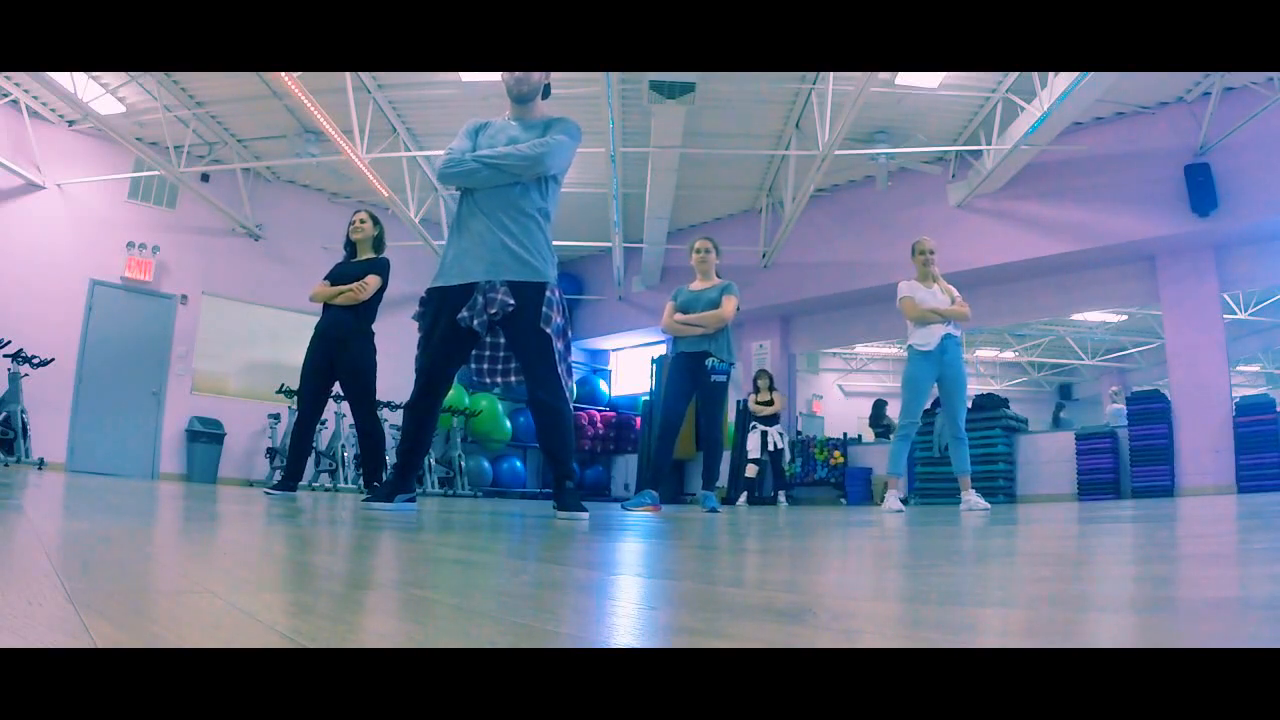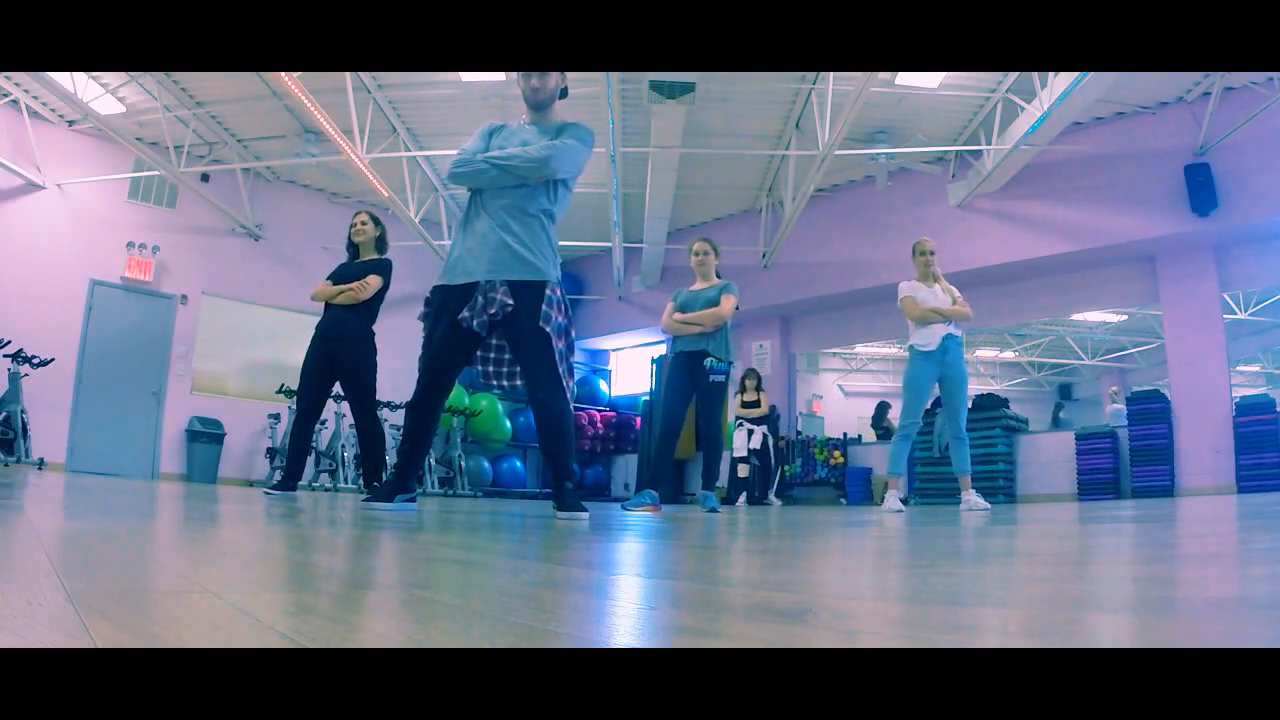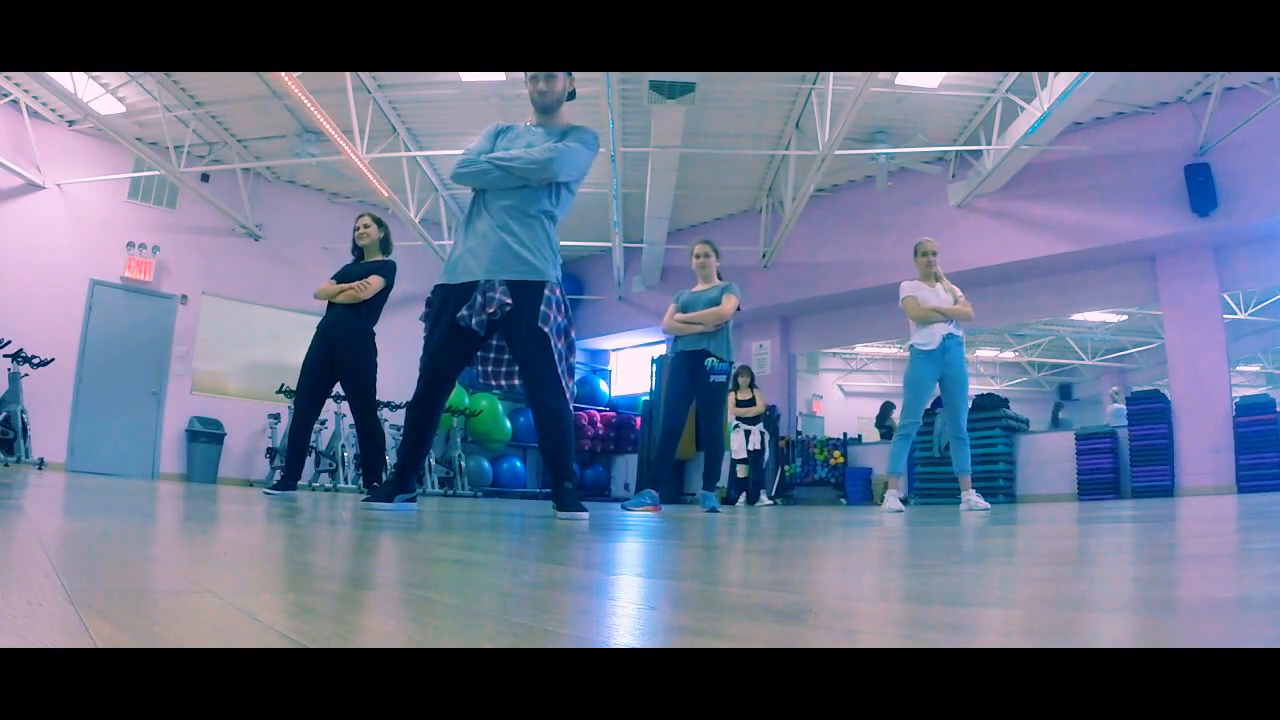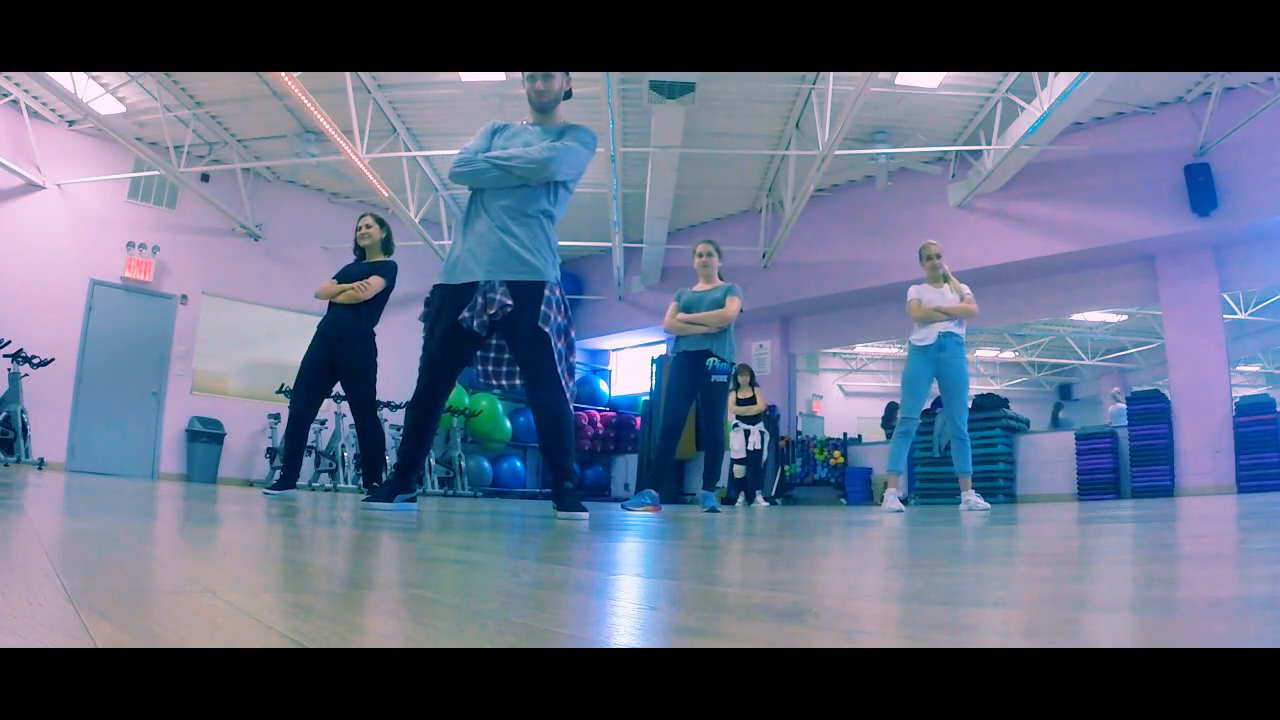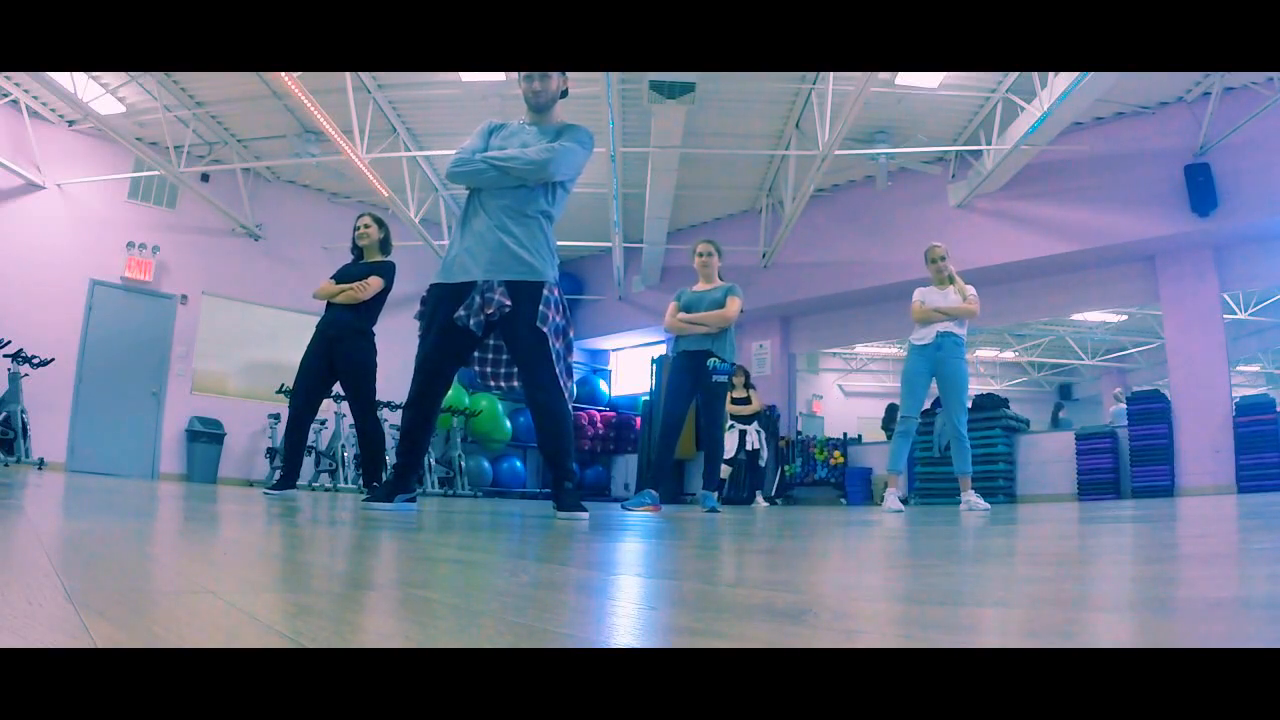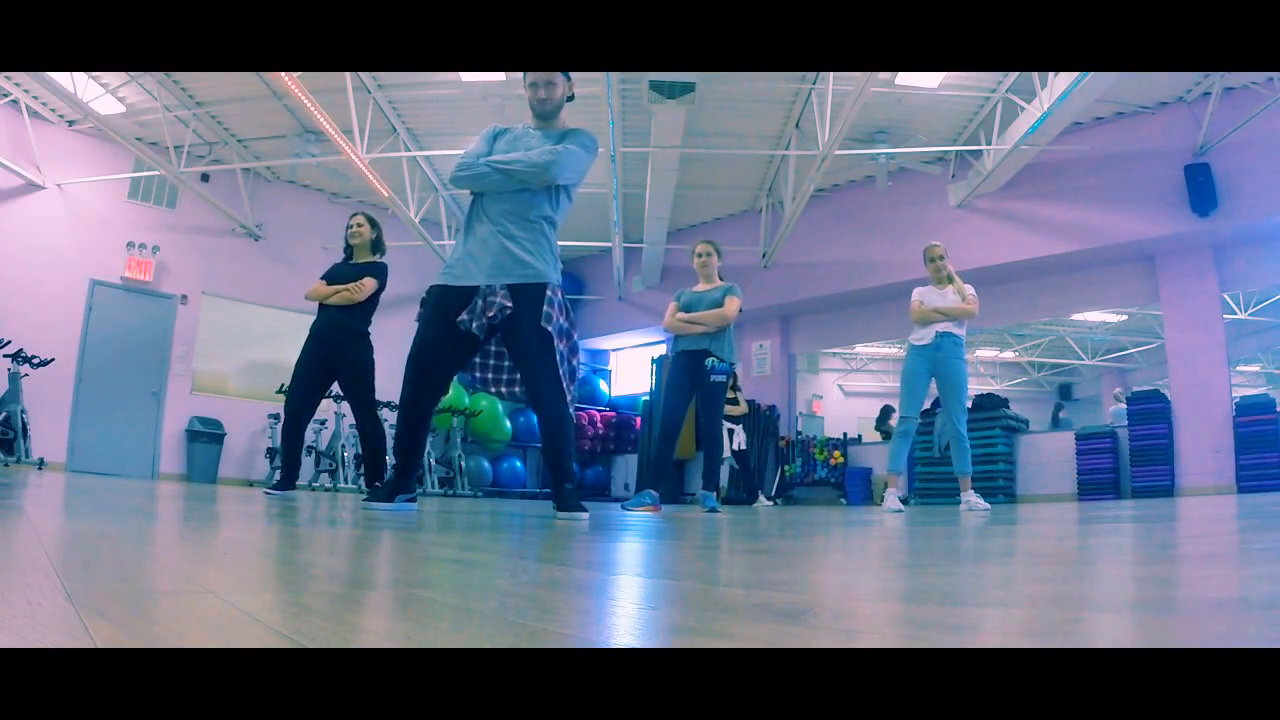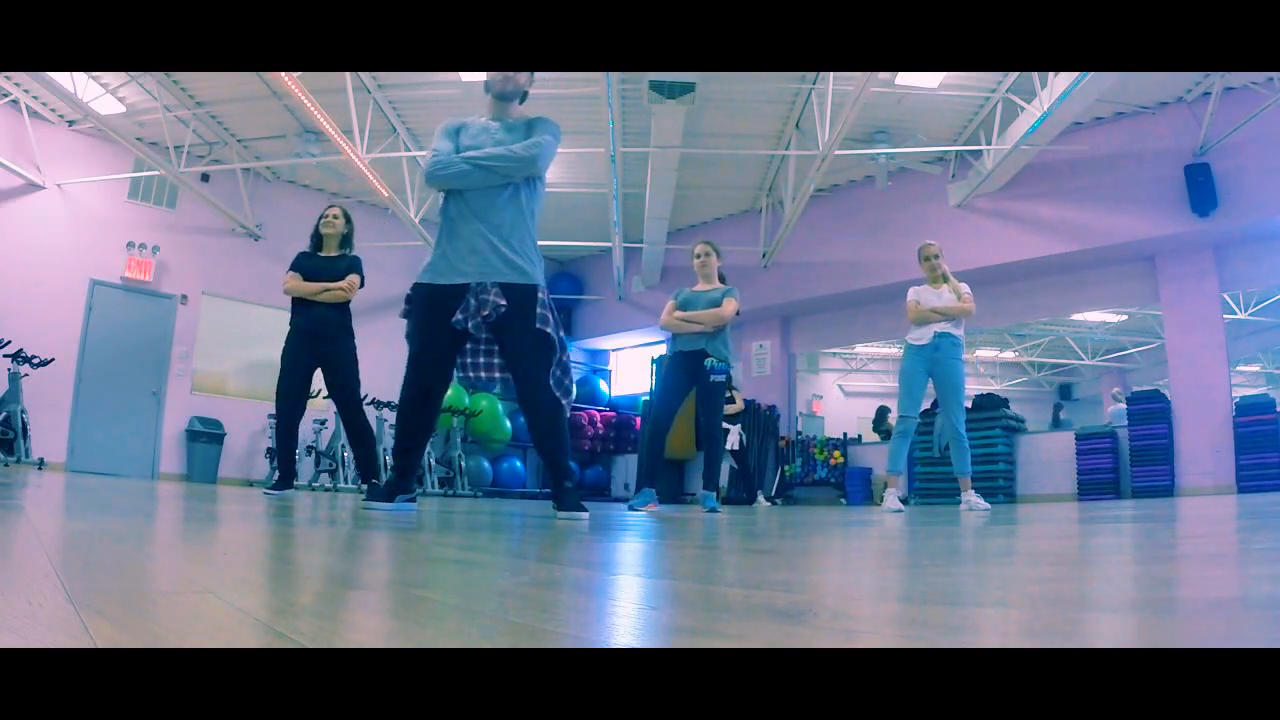
dt=0.3s
person 1, frame 1
left shoulder: (562, 129)
right shoulder: (477, 128)
left elbow: (541, 158)
right elbow: (447, 169)
left wrist: (480, 160)
right wrist: (516, 168)
left hip: (527, 275)
right hip: (459, 273)
left knee: (547, 388)
right knee: (428, 384)
left ankle: (565, 489)
right ankle: (402, 483)
person 1, frame 2
left shoulder: (576, 136)
right shoulder: (493, 131)
left elbow: (547, 161)
right elbow: (458, 170)
left wrist: (490, 163)
right wrist: (523, 169)
left hip: (529, 275)
right hip: (463, 272)
left knee: (547, 387)
right knee: (430, 383)
left ankle: (564, 489)
right ankle: (402, 483)
person 1, frame 3
left shoulder: (581, 139)
right shoulder: (500, 131)
left elbow: (550, 164)
right elbow: (462, 170)
left wrist: (496, 162)
right wrist: (525, 171)
left hip: (530, 276)
right hip: (464, 272)
left knee: (545, 388)
right knee: (431, 383)
left ankle: (564, 489)
right ankle: (402, 482)
person 1, frame 4
left shoulder: (578, 138)
right shoulder: (496, 130)
left elbow: (548, 163)
right elbow: (459, 169)
left wrist: (491, 162)
right wrist: (521, 169)
left hip: (529, 275)
right hip: (463, 272)
left knee: (546, 387)
right knee: (430, 383)
left ankle: (565, 489)
right ankle: (402, 482)
person 1, frame 5
left shoulder: (575, 137)
right shoulder: (493, 129)
left elbow: (546, 164)
right elbow: (457, 169)
left wrist: (489, 162)
right wrist: (518, 168)
left hip: (527, 275)
right hip: (460, 272)
left knee: (544, 387)
right knee: (427, 381)
left ankle: (564, 489)
right ankle: (402, 482)
person 1, frame 6
left shoulder: (579, 143)
right shoulder: (497, 134)
left elbow: (549, 169)
right elbow: (460, 174)
left wrist: (491, 166)
right wrist: (522, 173)
left hip: (530, 279)
right hip: (461, 275)
left knee: (547, 389)
right knee: (420, 380)
left ankle: (565, 490)
right ankle: (402, 482)
person 1, frame 7
left shoulder: (541, 129)
right shoulder: (453, 129)
left elbow: (531, 159)
right elbow: (436, 172)
left wrist: (465, 163)
right wrist: (502, 167)
left hip: (515, 275)
right hip: (446, 274)
left knee: (537, 386)
right knee: (422, 382)
left ankle: (564, 488)
right ankle: (402, 482)
person 2, frame 1
left shoulder: (380, 264)
right shoulder: (340, 266)
left elbow: (363, 295)
right elbow: (314, 295)
left wrist: (330, 296)
right wrist: (345, 288)
left hip: (356, 341)
right hip: (323, 339)
left knee: (364, 413)
right knee: (306, 409)
left ankle: (374, 484)
right ankle: (290, 479)
person 2, frame 2
left shoulder: (382, 264)
right shoulder: (343, 267)
left elbow: (363, 295)
right elbow: (316, 294)
left wrist: (331, 296)
right wrist: (346, 288)
left hip: (356, 341)
right hip: (323, 338)
left knee: (364, 413)
right knee: (305, 408)
left ankle: (375, 484)
right ankle: (290, 479)
person 2, frame 3
left shoulder: (386, 266)
right shoulder: (348, 267)
left elbow: (363, 294)
right elbow: (319, 293)
left wrist: (333, 295)
right wrist: (347, 287)
left hip: (357, 342)
right hip: (324, 338)
left knee: (364, 412)
right knee: (304, 407)
left ankle: (374, 484)
right ankle: (289, 478)
person 2, frame 4
left shoulder: (387, 267)
right shoulder: (350, 267)
left elbow: (364, 294)
right elbow: (320, 292)
left wrist: (334, 295)
right wrist: (348, 287)
left hip: (357, 342)
right hip: (325, 338)
left knee: (364, 413)
right knee: (300, 406)
left ankle: (374, 484)
right ankle: (288, 477)
person 2, frame 5
left shoulder: (385, 267)
right shoulder: (348, 267)
left elbow: (362, 294)
right elbow: (318, 292)
left wrist: (333, 295)
right wrist: (346, 287)
left hip: (356, 342)
right hip: (324, 338)
left knee: (364, 412)
right knee: (300, 406)
left ankle: (374, 484)
right ankle: (288, 477)
person 2, frame 6
left shoulder: (377, 268)
right shoulder: (337, 268)
left elbow: (358, 296)
right elbow: (310, 293)
left wrist: (325, 296)
right wrist: (340, 289)
left hip: (353, 343)
right hip: (318, 341)
left knee: (365, 413)
right knee: (296, 407)
left ankle: (376, 483)
right ankle: (288, 477)
person 2, frame 7
left shoulder: (351, 261)
right shoulder: (303, 258)
left elbow: (347, 294)
right elbow: (289, 287)
left wrist: (308, 293)
right wrist: (330, 285)
left hip: (337, 339)
right hip: (300, 337)
left knee: (351, 408)
right knee: (287, 406)
left ankle: (371, 480)
right ankle: (285, 477)
person 3, frame 1
left shoulder: (727, 288)
right shoulder: (679, 291)
left elbow: (725, 316)
right elbow: (666, 325)
left wrist: (684, 318)
right wrist: (702, 328)
left hip: (714, 359)
right hip: (681, 360)
left knee: (711, 427)
right knee: (667, 423)
left ankle: (708, 492)
right ankle: (650, 492)
person 3, frame 2
left shoulder: (726, 287)
right shoulder: (680, 293)
left elbow: (723, 314)
right elbow: (665, 325)
left wrist: (683, 317)
right wrist: (700, 326)
left hip: (713, 359)
right hip: (680, 359)
left knee: (710, 427)
right knee: (668, 425)
left ankle: (708, 492)
right ankle: (650, 491)
person 3, frame 3
left shoulder: (728, 288)
right shoulder: (682, 295)
left elbow: (724, 313)
right elbow: (667, 325)
left wrist: (685, 318)
right wrist: (701, 326)
left hip: (714, 359)
right hip: (682, 360)
left knee: (712, 427)
right knee: (670, 425)
left ankle: (708, 492)
right ankle: (650, 491)
person 3, frame 4
left shoulder: (730, 290)
right shoulder: (683, 293)
left elbow: (728, 316)
right elbow: (669, 324)
left wrist: (688, 317)
right wrist: (705, 327)
left hip: (715, 358)
right hip: (683, 359)
left knee: (712, 427)
right knee: (670, 424)
left ankle: (708, 492)
right ankle: (650, 491)
person 3, frame 5
left shoulder: (730, 289)
right shoulder: (682, 293)
left elbow: (729, 316)
right elbow: (669, 324)
left wrist: (688, 317)
right wrist: (705, 327)
left hip: (716, 359)
right hip: (683, 359)
left knee: (712, 427)
right knee: (669, 423)
left ankle: (709, 492)
right ankle: (650, 491)
person 3, frame 6
left shoulder: (730, 289)
right shoulder: (682, 294)
left elbow: (727, 315)
right elbow: (668, 324)
left wrist: (686, 317)
right wrist: (703, 327)
left hip: (714, 359)
right hip: (682, 359)
left knee: (711, 426)
right knee: (668, 423)
left ankle: (709, 493)
right ankle: (650, 492)
person 3, frame 7
left shoulder: (728, 291)
right shoulder: (680, 293)
left elbow: (724, 316)
right elbow: (665, 322)
left wrist: (684, 316)
right wrist: (701, 325)
left hip: (712, 359)
right hip: (680, 358)
left knee: (711, 427)
right knee: (658, 420)
left ankle: (709, 493)
right ankle: (647, 490)
person 4, frame 1
left shoulder: (948, 289)
right shoulder: (906, 287)
left elbow: (966, 314)
right elbow: (912, 314)
left wrist: (934, 310)
right wrist: (948, 314)
left hip: (952, 352)
right hip: (921, 353)
left knee: (957, 426)
right knee: (908, 423)
left ankle: (967, 494)
right ankle: (892, 494)
person 4, frame 2
left shoulder: (948, 288)
right shoulder: (907, 287)
left elbow: (967, 313)
right elbow: (915, 314)
left wrist: (936, 309)
right wrist: (950, 314)
left hip: (953, 352)
right hip: (923, 353)
left knee: (958, 426)
right knee: (909, 424)
left ankle: (967, 493)
right ankle: (892, 493)
person 4, frame 3
left shoulder: (950, 288)
right shoulder: (909, 286)
left elbow: (969, 313)
right elbow: (916, 314)
left wrist: (937, 309)
right wrist: (951, 313)
left hip: (954, 352)
right hip: (924, 353)
left knee: (958, 426)
right knee: (909, 422)
left ankle: (967, 494)
right ankle: (892, 493)
person 4, frame 4
left shoulder: (960, 288)
right shoulder: (915, 290)
left elbow: (972, 310)
right elbow: (917, 314)
left wrist: (937, 308)
right wrist: (952, 312)
left hip: (953, 351)
right hip: (921, 350)
left knee: (959, 425)
right knee: (907, 421)
left ankle: (967, 493)
right ankle: (891, 492)
person 4, frame 5
left shoulder: (965, 289)
right shoulder: (921, 292)
left elbow: (973, 311)
right elbow: (918, 316)
left wrist: (939, 309)
right wrist: (954, 312)
left hip: (953, 351)
right hip: (921, 350)
left knee: (958, 424)
right knee: (907, 421)
left ankle: (967, 494)
right ankle: (892, 492)
person 4, frame 6
left shoulder: (964, 289)
right shoulder: (919, 292)
left elbow: (972, 311)
right elbow: (917, 316)
left wrist: (935, 309)
right wrist: (953, 314)
left hip: (952, 351)
right hip: (920, 350)
left knee: (957, 425)
right knee: (907, 421)
left ankle: (967, 494)
right ankle: (892, 492)
person 4, frame 7
left shoulder: (959, 287)
right shoulder: (915, 291)
left elbow: (969, 309)
right elbow: (913, 316)
left wrist: (931, 309)
right wrist: (949, 313)
left hip: (950, 352)
right hip: (917, 350)
left knee: (955, 424)
right knee: (906, 421)
left ankle: (967, 493)
right ankle: (892, 492)
